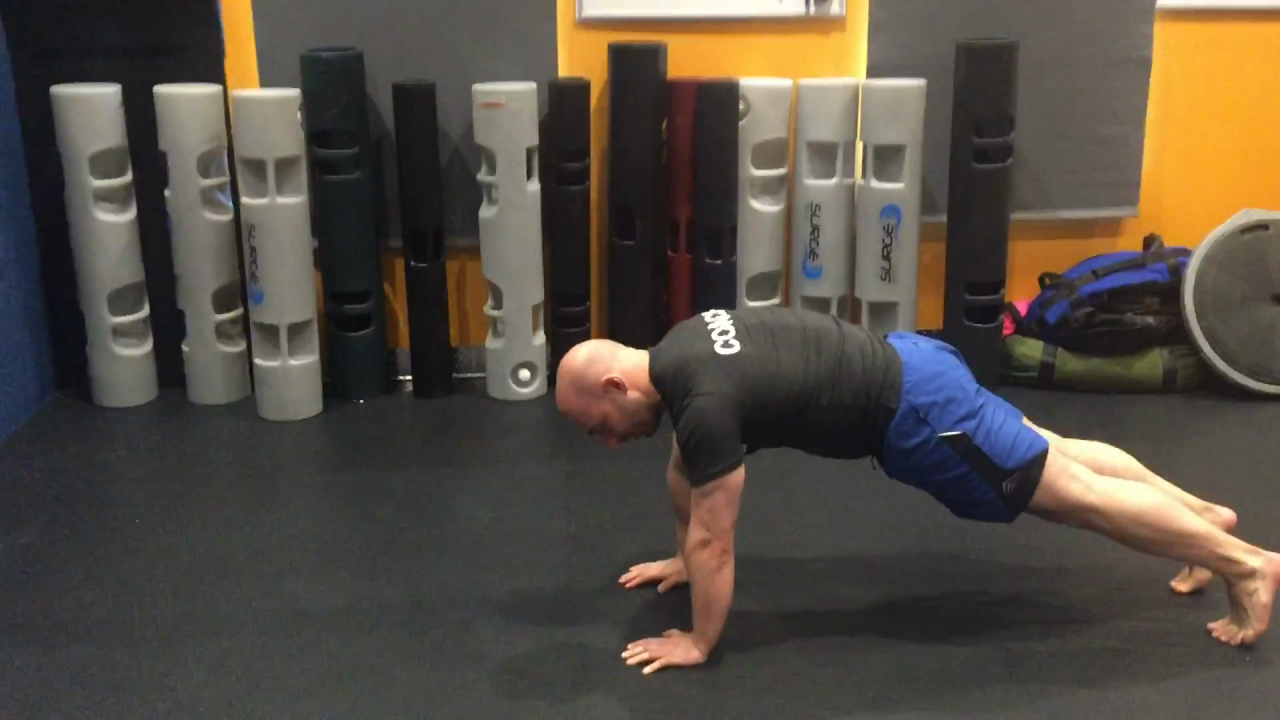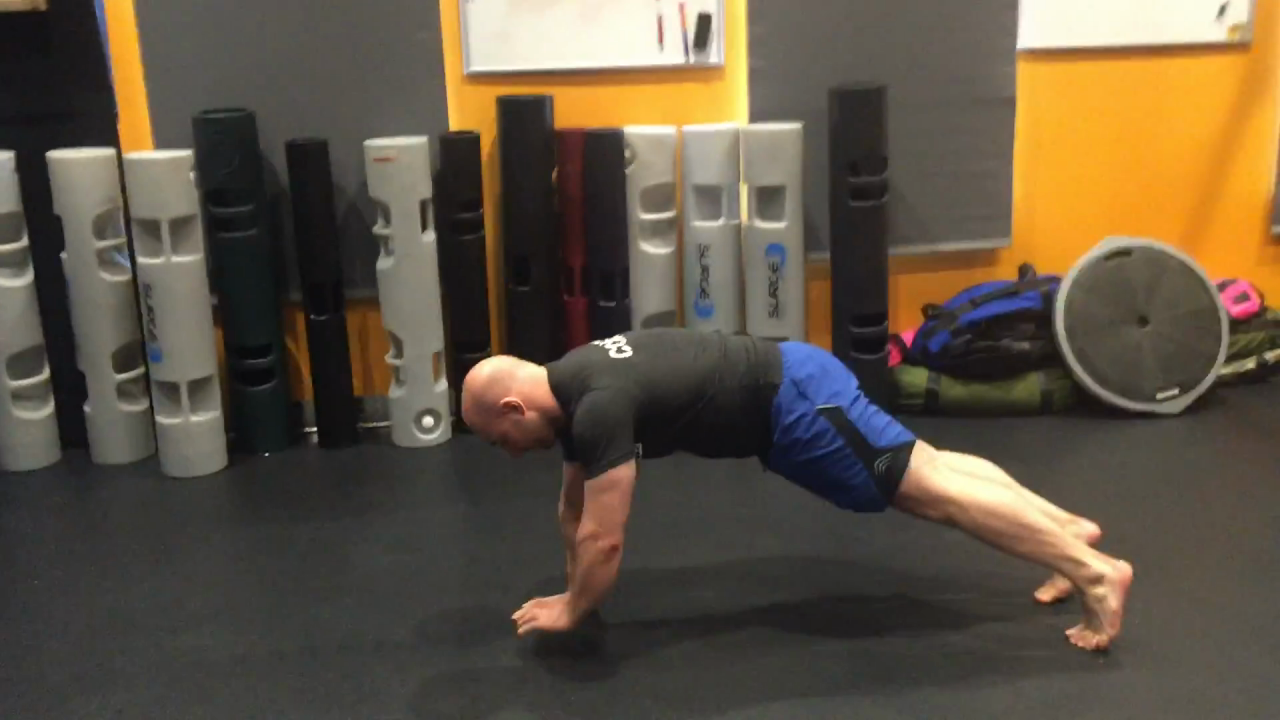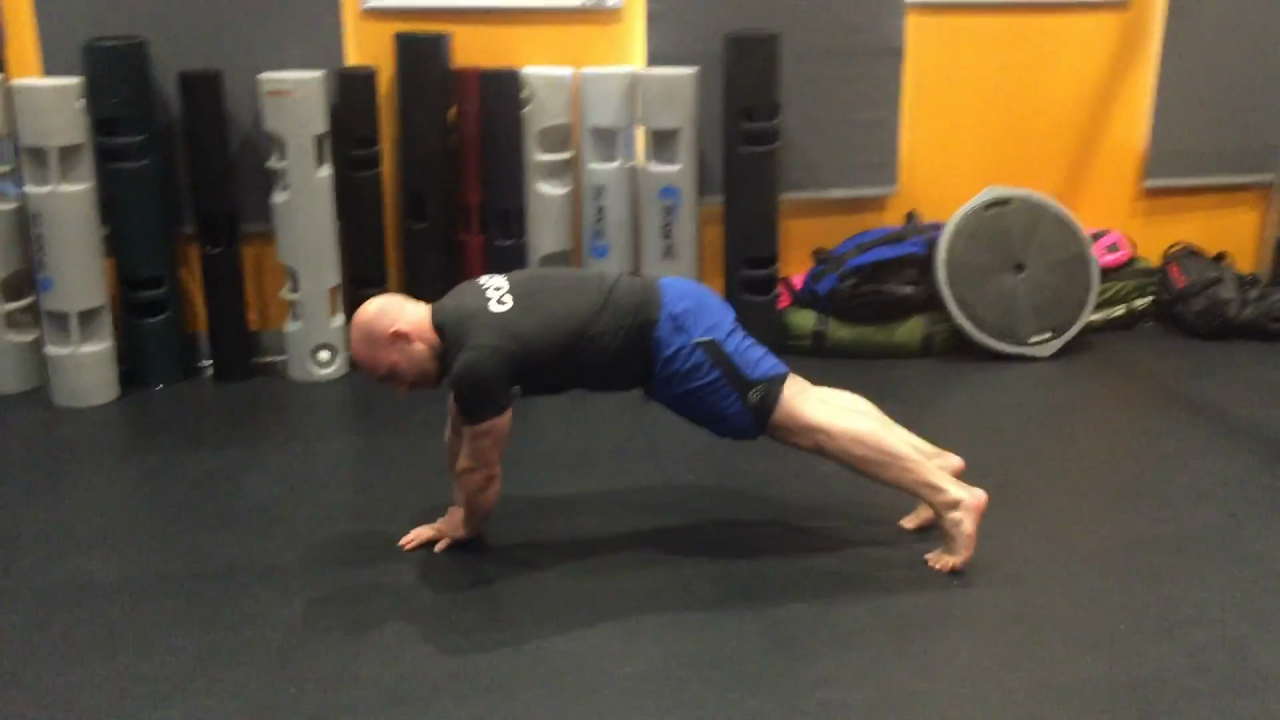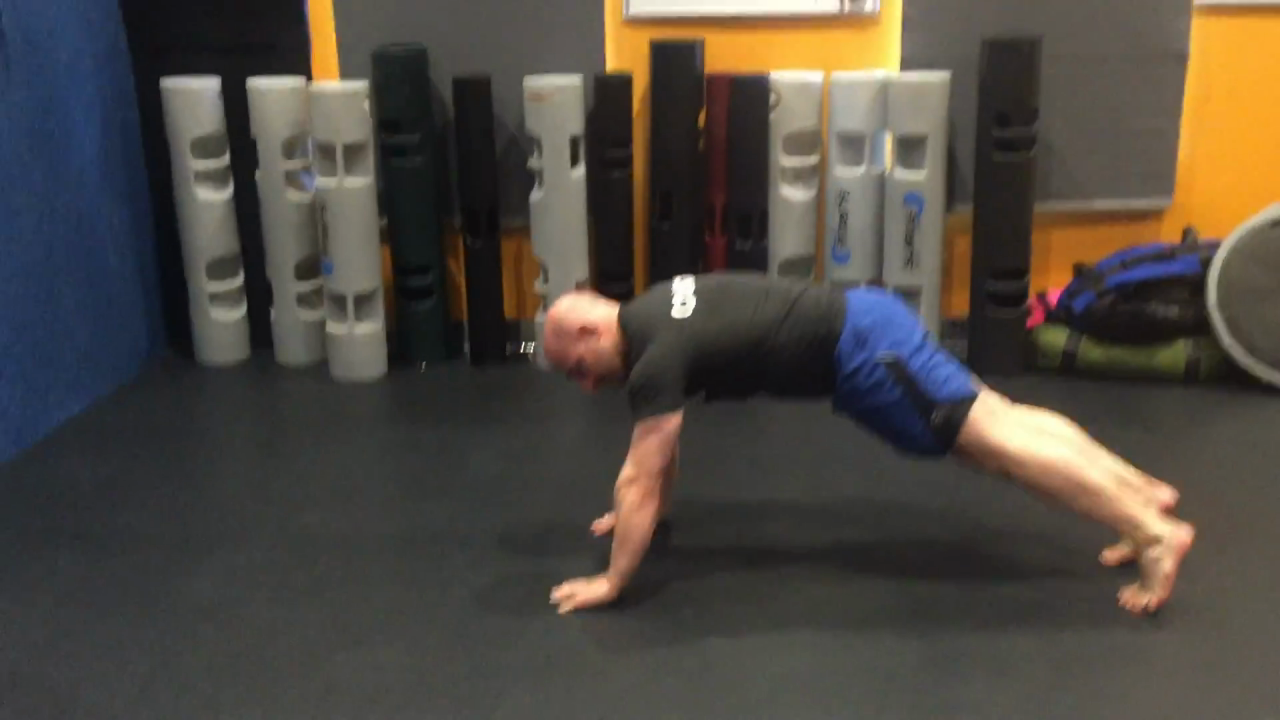
dt=0.7s
person 1, frame 1
left shoulder: (704, 402)
right shoulder: (676, 356)
left elbow: (713, 539)
right elbow: (684, 474)
left wrist: (699, 643)
right wrist: (682, 559)
left hip: (913, 413)
right hip: (903, 364)
left knee: (1070, 495)
right knee: (1055, 454)
right ankle: (1206, 514)
person 1, frame 2
left shoulder: (599, 406)
right shoulder: (568, 390)
left elbow: (604, 538)
right elbow: (573, 507)
left wrist: (573, 612)
right wrist: (570, 587)
left hip: (794, 401)
right hip: (785, 390)
left knee: (930, 488)
right knee: (926, 465)
left ankle: (1096, 572)
right ankle: (1072, 528)
person 1, frame 3
left shoulder: (477, 355)
right shoulder: (453, 315)
left elbow: (482, 471)
right elbow: (460, 429)
left wrist: (465, 524)
right wrist: (460, 509)
left hip: (672, 339)
right hip: (667, 312)
left knee: (801, 418)
right knee: (801, 400)
left ankle: (951, 497)
right ankle: (937, 462)
person 1, frame 4
left shoulder: (656, 353)
right shoulder: (649, 315)
left elbow: (639, 475)
right elbow: (662, 439)
left wrist: (611, 583)
right wrist: (645, 511)
left hip: (860, 347)
right hip: (860, 322)
left knee: (994, 439)
right knee: (997, 414)
left ankle: (1155, 537)
right ankle: (1145, 495)
